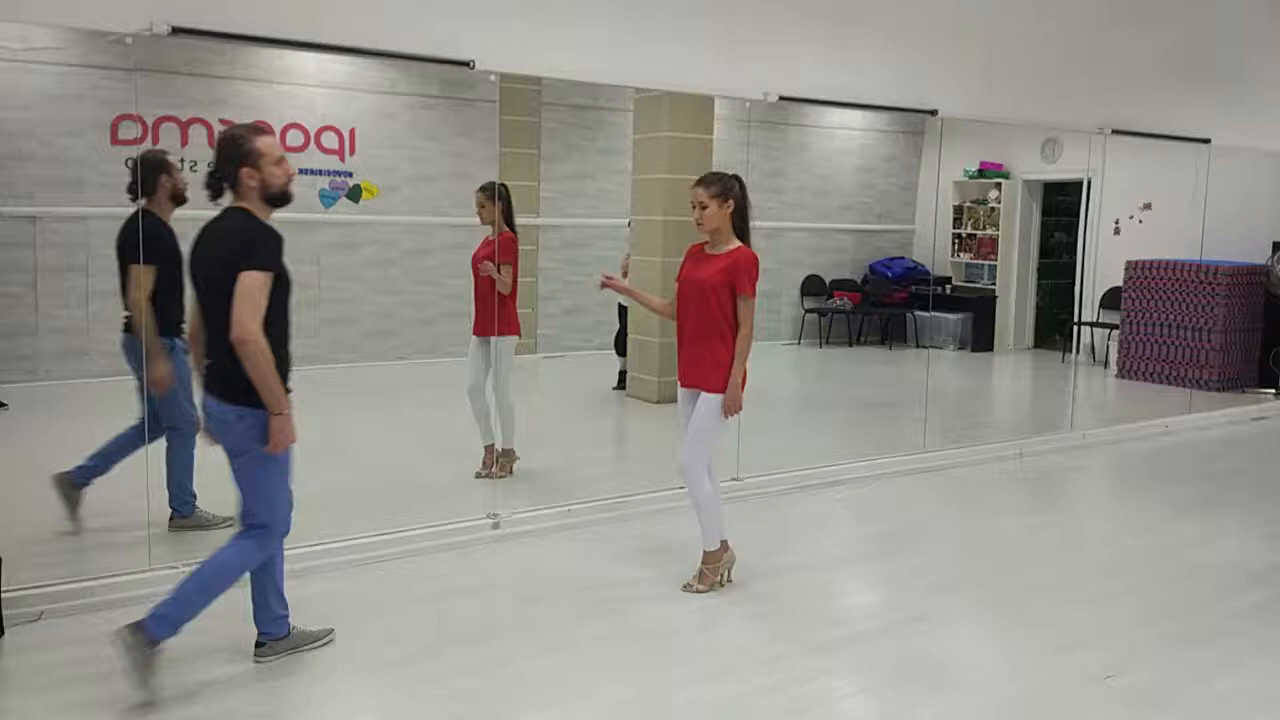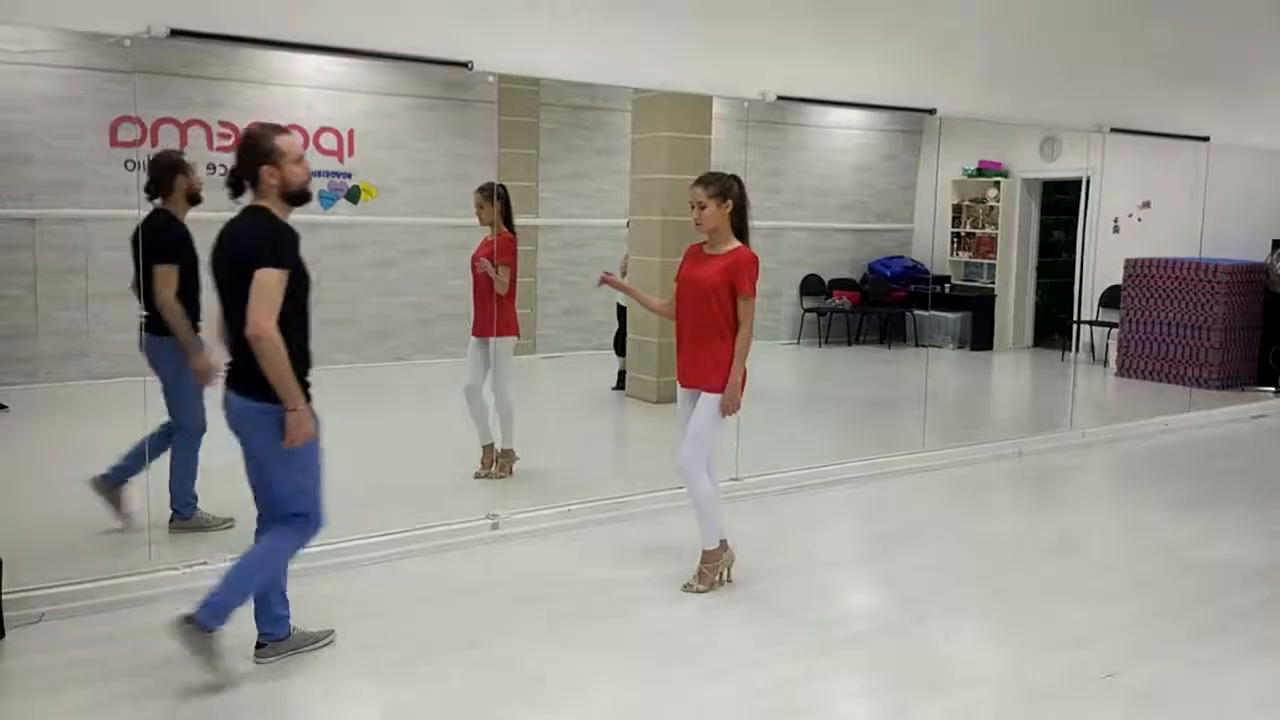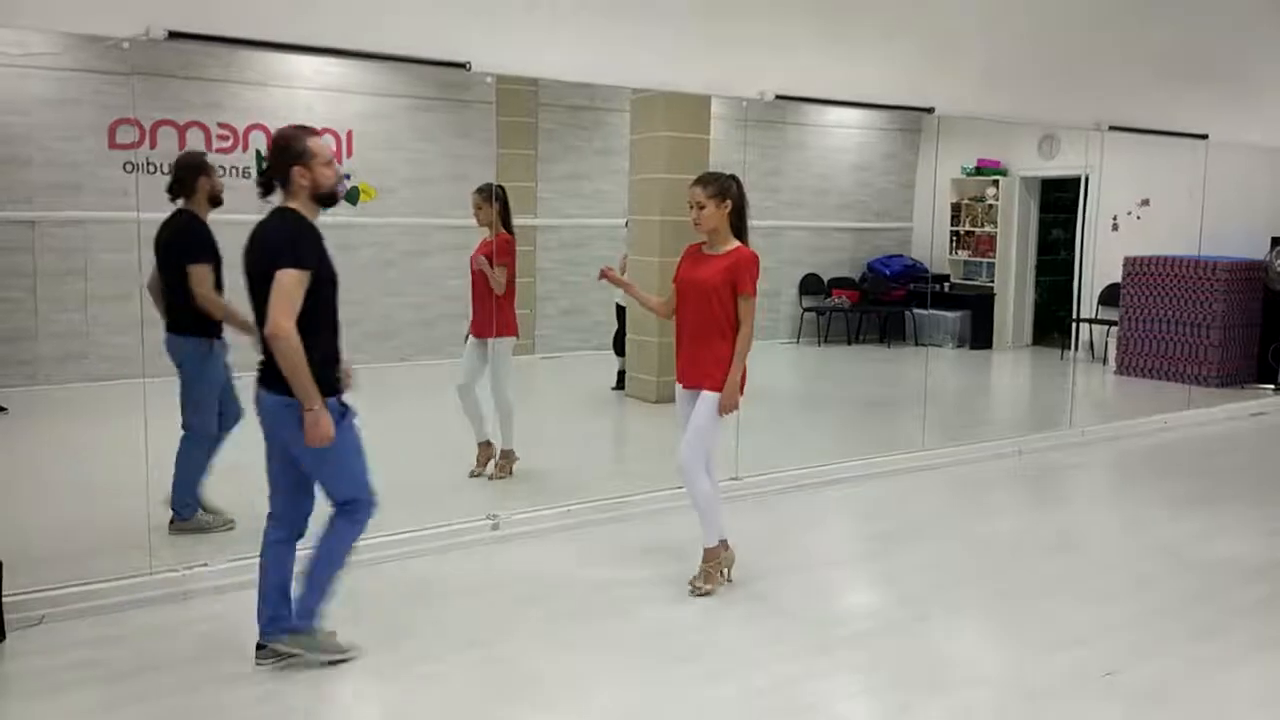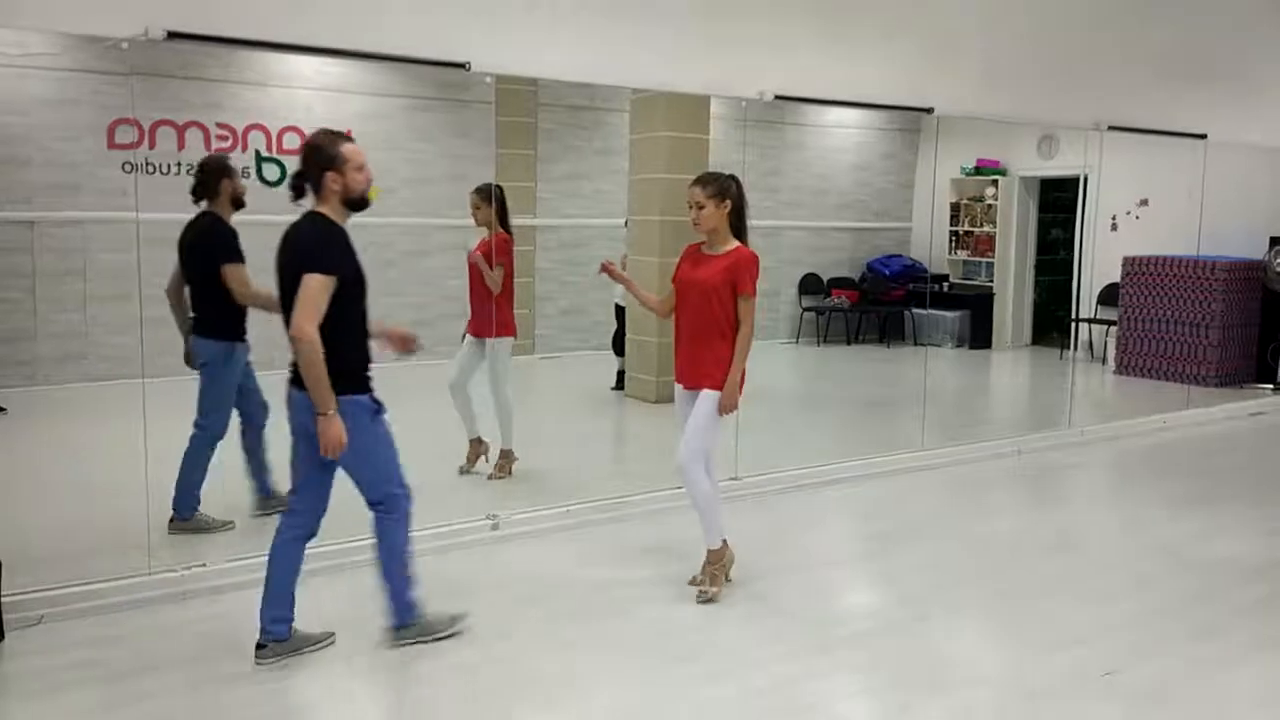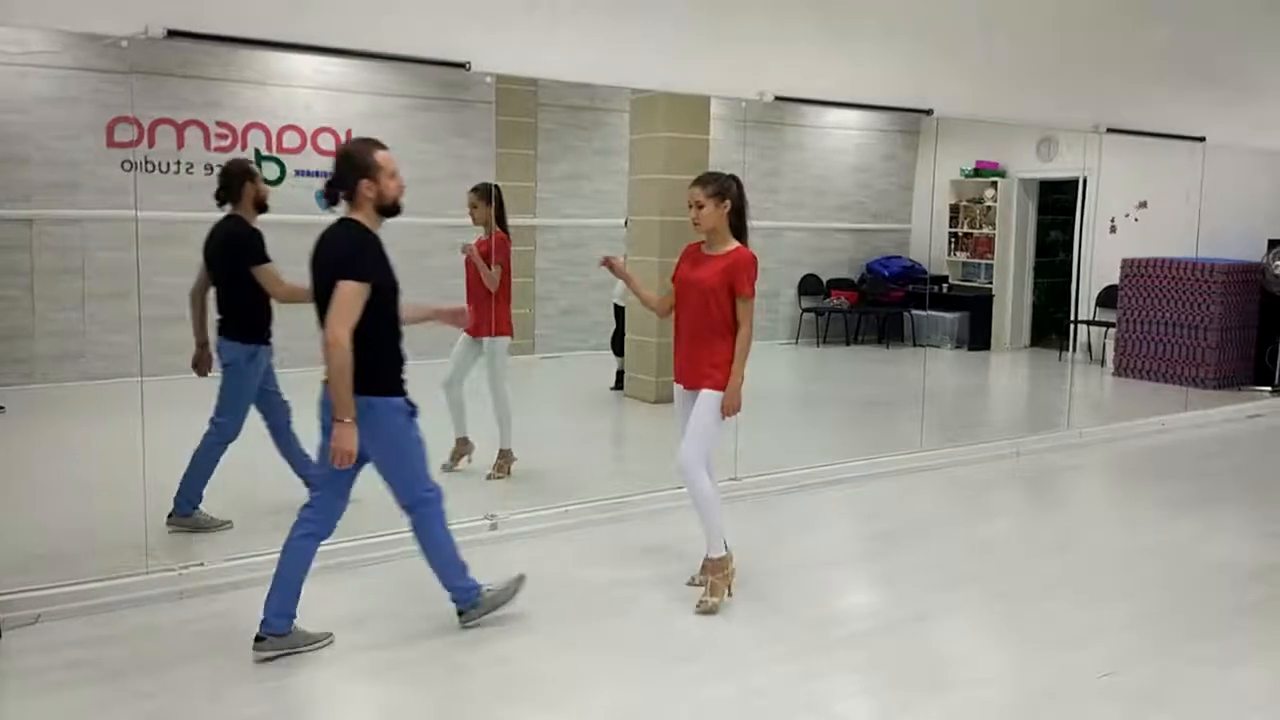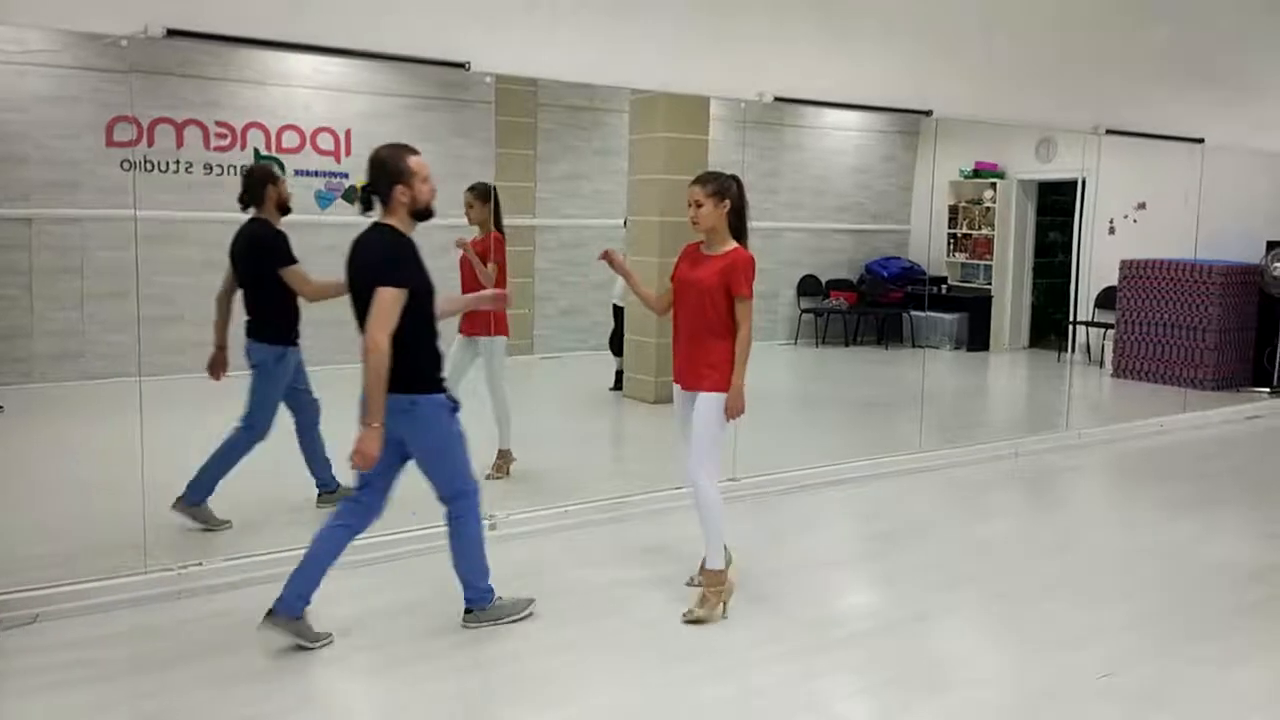
dt=0.1s
person 1, frame 1
left shoulder: (212, 235)
right shoulder: (258, 237)
left elbow: (199, 329)
right elbow: (247, 333)
right wrist: (280, 409)
left hip: (223, 401)
right hip: (251, 408)
left knee: (266, 522)
right knee: (262, 534)
left ankle: (274, 631)
right ankle: (152, 630)
person 1, frame 2
left shoulder: (233, 233)
right shoulder: (275, 235)
right elbow: (261, 328)
right wrist: (296, 405)
left hip: (243, 397)
right hip: (270, 403)
left knee: (277, 514)
right knee: (301, 520)
left ankle: (275, 633)
right ankle: (205, 620)
person 1, frame 3
left shoulder: (269, 230)
right shoulder: (299, 234)
right elbow: (281, 326)
right wrist: (315, 406)
left hip: (277, 395)
right hip: (301, 402)
left knee: (287, 514)
right knee: (355, 505)
left ankle: (275, 635)
right ankle: (300, 624)
person 1, frame 4
left shoulder: (301, 234)
right shoulder: (327, 239)
right elbow: (303, 329)
left wrist: (378, 332)
right wrist: (330, 411)
left hip: (309, 395)
right hip: (339, 402)
left knee: (303, 513)
right knee: (391, 502)
left ankle: (275, 633)
right ankle: (406, 620)
person 1, frame 5
left shoulder: (336, 238)
right shoulder: (361, 247)
right elbow: (339, 336)
left wrist: (439, 312)
right wrist: (346, 421)
left hip: (344, 400)
right hip: (373, 404)
left knee: (324, 507)
right knee: (424, 502)
left ankle: (275, 628)
right ankle: (469, 601)
person 1, frame 6
left shoulder: (371, 242)
right shoulder: (396, 251)
right elbow: (377, 340)
left wrist: (473, 301)
right wrist: (373, 425)
left hip: (394, 399)
right hip: (418, 403)
left knee: (363, 505)
right knee: (461, 497)
left ankle: (289, 608)
right ankle: (480, 603)
person 2, frame 1
left shoulder: (743, 259)
right shoulder: (694, 255)
left elbow: (746, 327)
right elbow: (674, 310)
left wrist: (735, 381)
right wrist: (627, 290)
left hip: (719, 378)
right hip: (689, 375)
left knee: (690, 464)
right knee: (698, 464)
left ankle: (714, 552)
right ankle: (718, 551)
person 2, frame 2
left shoulder: (742, 260)
right shoulder: (692, 255)
left elbow: (745, 327)
right elbow: (672, 310)
left wrist: (735, 381)
right wrist: (625, 288)
left hip: (718, 378)
right hip: (689, 375)
left knee: (690, 463)
right knee: (697, 464)
left ankle: (713, 550)
right ankle: (718, 550)
person 2, frame 3
left shoulder: (742, 259)
right shoulder: (691, 255)
left elbow: (746, 326)
right elbow: (668, 309)
left wrist: (734, 381)
right wrist: (625, 286)
left hip: (717, 378)
right hip: (687, 374)
left knee: (689, 461)
right knee: (699, 465)
left ankle: (716, 547)
right ankle: (716, 549)
person 2, frame 4
left shoulder: (742, 259)
right shoulder: (690, 255)
left elbow: (746, 326)
right elbow: (665, 308)
left wrist: (734, 381)
right wrist: (625, 281)
left hip: (717, 378)
right hip: (686, 374)
left knee: (688, 460)
right knee: (699, 464)
left ankle: (717, 550)
right ankle: (716, 552)
person 2, frame 5
left shoulder: (741, 260)
right shoulder: (689, 254)
left elbow: (745, 327)
right elbow: (664, 308)
left wrist: (734, 383)
right wrist: (625, 277)
left hip: (716, 378)
right hip: (686, 375)
left knee: (690, 464)
right knee: (696, 466)
left ankle: (720, 564)
right ankle: (716, 550)
person 2, frame 6
left shoulder: (739, 260)
right shoulder: (689, 254)
left elbow: (744, 328)
right elbow: (661, 306)
left wrist: (737, 385)
right wrist: (624, 272)
left hip: (716, 380)
right hip: (685, 376)
left knee: (699, 471)
right knee: (698, 470)
left ankle: (717, 578)
right ankle: (716, 552)
person 3, frame 1
left shoulder: (146, 226)
right shoulder: (152, 230)
right elbow: (138, 298)
right wrist: (157, 357)
left hip: (159, 340)
right hip: (158, 342)
left knee: (155, 424)
right knee: (183, 424)
left ankle: (77, 478)
right ankle: (183, 510)
person 3, frame 2
left shoulder: (158, 225)
right shoulder: (168, 230)
left elbow: (138, 287)
right elbow: (166, 298)
right wrist: (197, 351)
left hip: (169, 339)
right hip: (172, 342)
left knee: (184, 424)
right knee: (191, 426)
left ankle: (114, 478)
right ankle: (184, 512)
person 3, frame 3
left shoulder: (175, 226)
right shoulder: (193, 230)
left elbow: (155, 287)
right elbow: (206, 297)
right wrist: (251, 329)
left hip: (193, 338)
right hip: (198, 342)
left knee: (228, 414)
right knee: (200, 426)
left ankle: (189, 494)
right ankle: (183, 513)
person 3, frame 4
left shoulder: (198, 228)
right shoulder: (218, 232)
left elbow: (173, 290)
right elbow: (245, 294)
left wrist: (188, 337)
left hip: (216, 340)
right hip: (221, 343)
left knee: (256, 413)
right knee: (210, 428)
left ankle: (265, 494)
right ankle: (184, 513)
person 3, frame 5
left shoulder: (223, 232)
right shoulder: (244, 235)
left elbow: (197, 293)
right elbow: (280, 292)
left wrist: (201, 344)
left hip: (246, 343)
right hip: (245, 347)
left knee: (278, 415)
right knee: (225, 428)
left ankle: (315, 482)
right ankle: (183, 509)
person 3, frame 6
left shoulder: (248, 235)
right shoulder: (269, 237)
left elbow: (224, 296)
right elbow: (310, 291)
left wrist: (220, 348)
left hip: (277, 345)
right hip: (275, 347)
left knee: (307, 414)
right knee: (253, 428)
left ankle: (328, 487)
right ankle: (193, 499)
person 4, frame 1
left shoulder: (507, 240)
right shoulder: (486, 240)
left elbow: (506, 287)
left wrist: (494, 272)
left hip: (503, 328)
right hip: (482, 327)
left knee: (500, 390)
right knee: (474, 388)
left ankle: (507, 451)
right ankle: (490, 448)
person 4, frame 2
left shoulder: (506, 241)
right shoulder: (486, 240)
left elbow: (503, 288)
left wrist: (491, 270)
left hip: (501, 328)
right hip: (481, 327)
left knee: (500, 390)
right knee: (471, 387)
left ankle: (507, 451)
right ankle: (488, 448)
person 4, frame 3
left shoulder: (504, 241)
right shoulder: (485, 242)
left elbow: (500, 288)
left wrist: (485, 266)
right wrist: (472, 323)
left hip: (500, 329)
right hip: (480, 329)
left knee: (499, 390)
right knee: (465, 385)
left ankle: (507, 452)
right ankle: (485, 445)
person 4, frame 4
left shoulder: (502, 241)
right shoulder: (484, 241)
left elbow: (496, 287)
left wrist: (481, 263)
right wrist: (470, 322)
left hip: (498, 328)
right hip: (478, 328)
left knee: (499, 390)
right knee: (456, 382)
left ankle: (506, 452)
right ankle: (476, 442)
person 4, frame 5
left shoulder: (499, 240)
right shoulder: (480, 242)
left elbow: (493, 285)
left wrist: (476, 258)
right wrist: (464, 318)
left hip: (495, 327)
right hip: (473, 326)
left knee: (497, 389)
right knee: (451, 380)
left ankle: (505, 451)
right ankle: (462, 441)
person 4, frame 6
left shoulder: (495, 240)
right shoulder: (475, 241)
left elbow: (489, 283)
left wrist: (470, 255)
left hip: (490, 327)
right hip: (468, 326)
left knee: (496, 389)
right knee: (448, 381)
left ankle: (504, 451)
